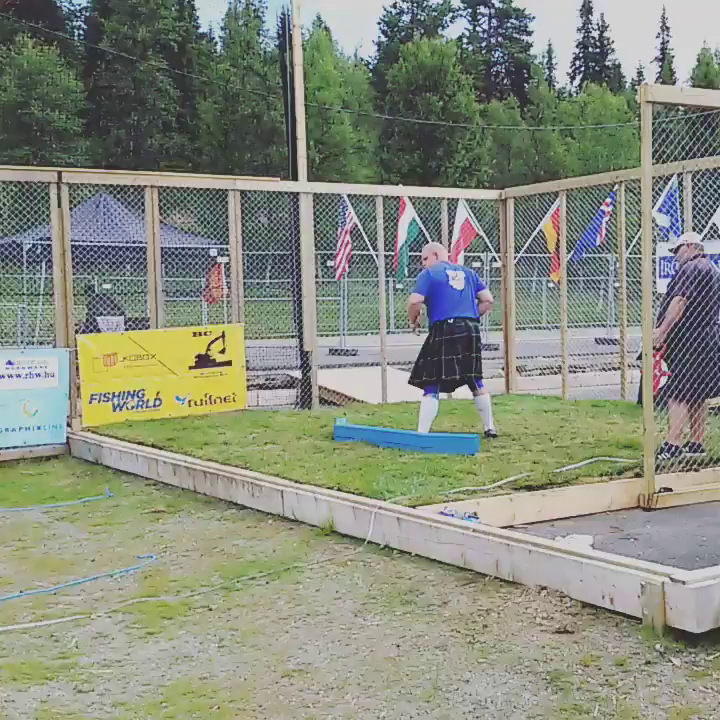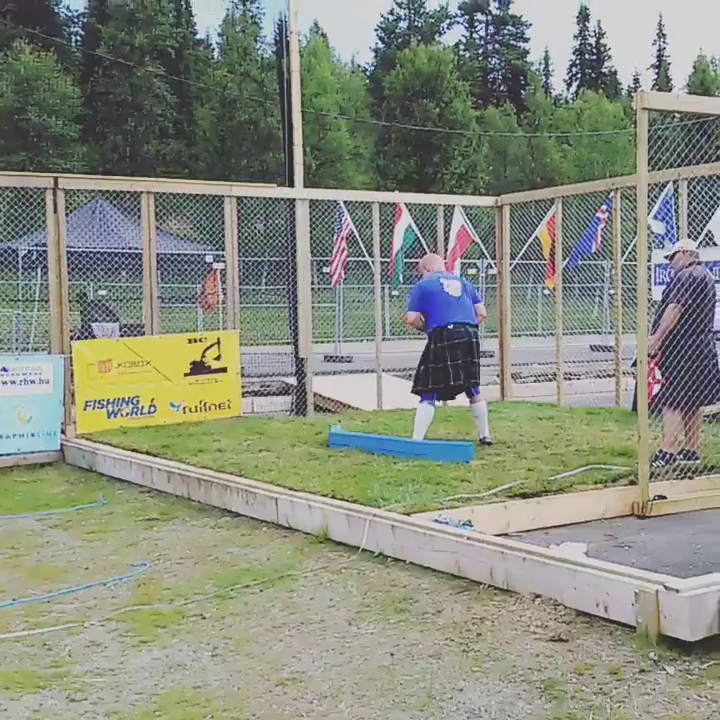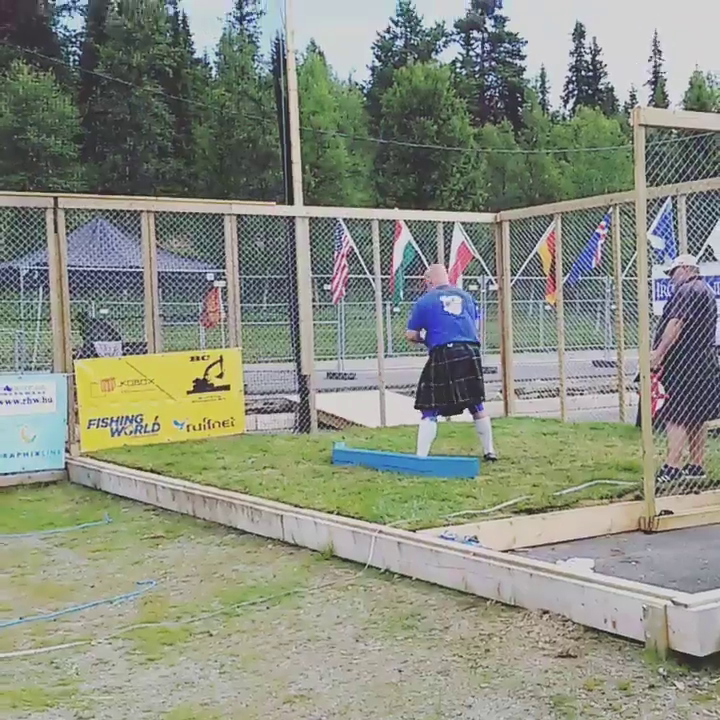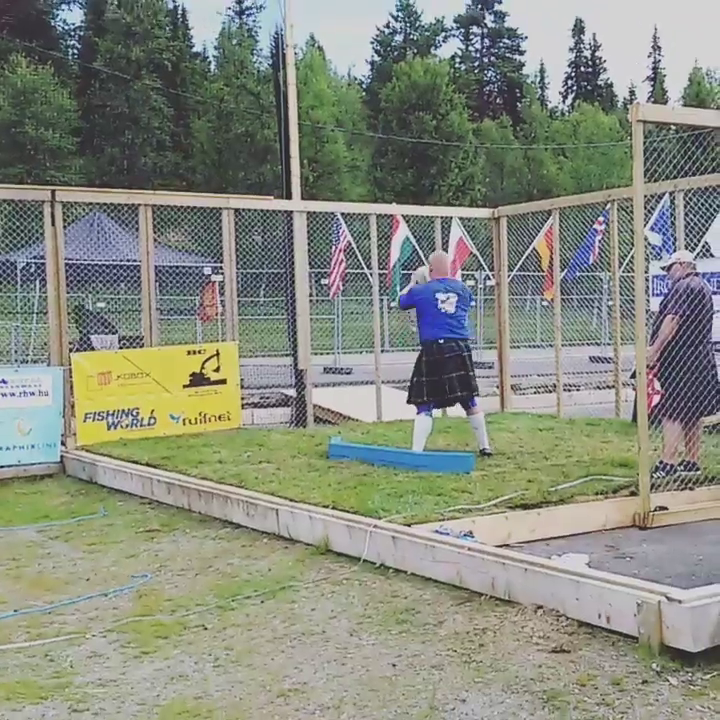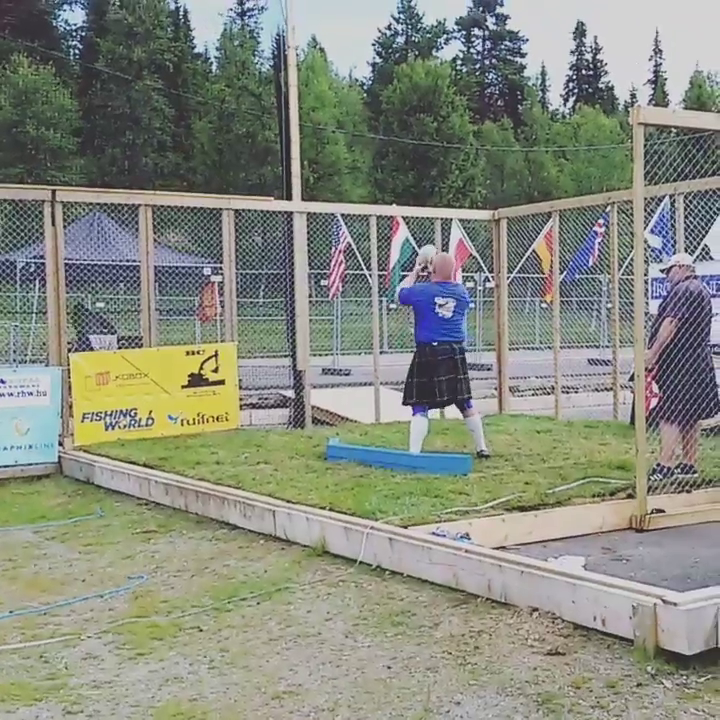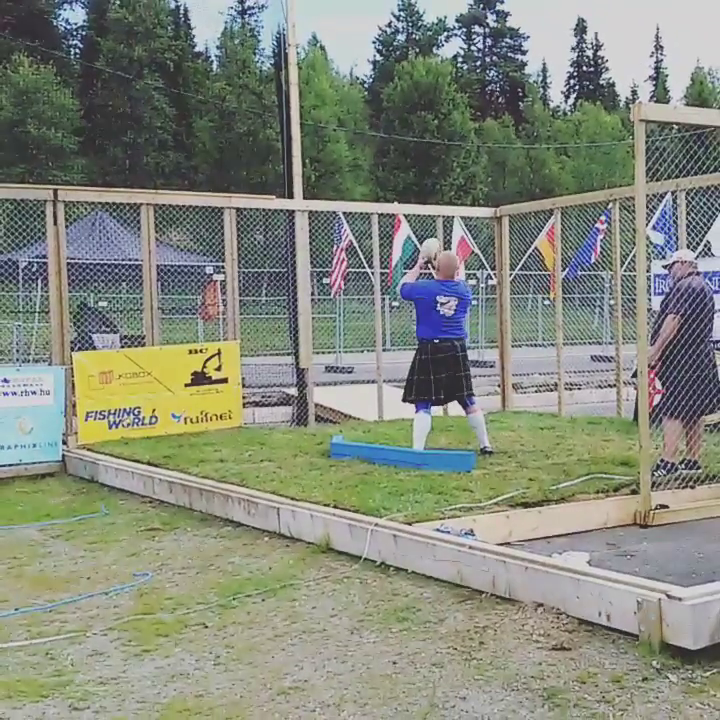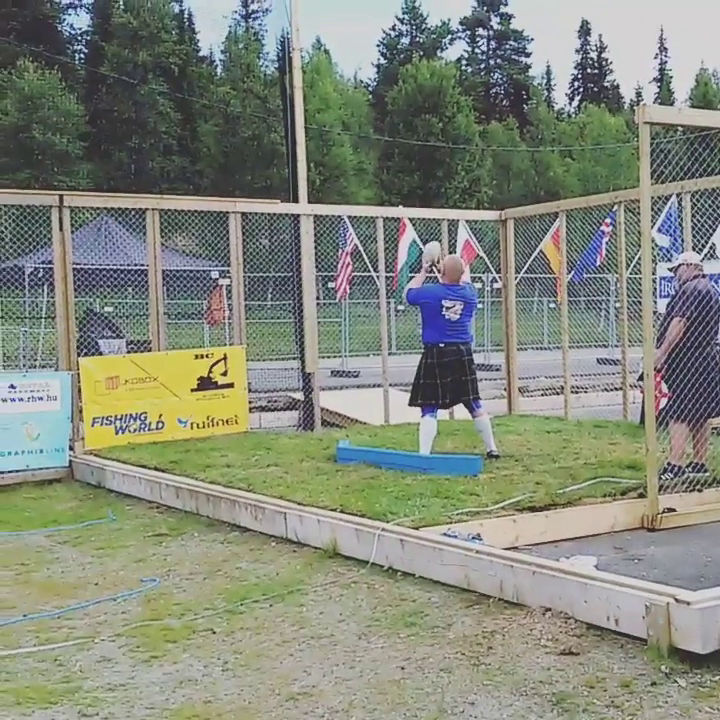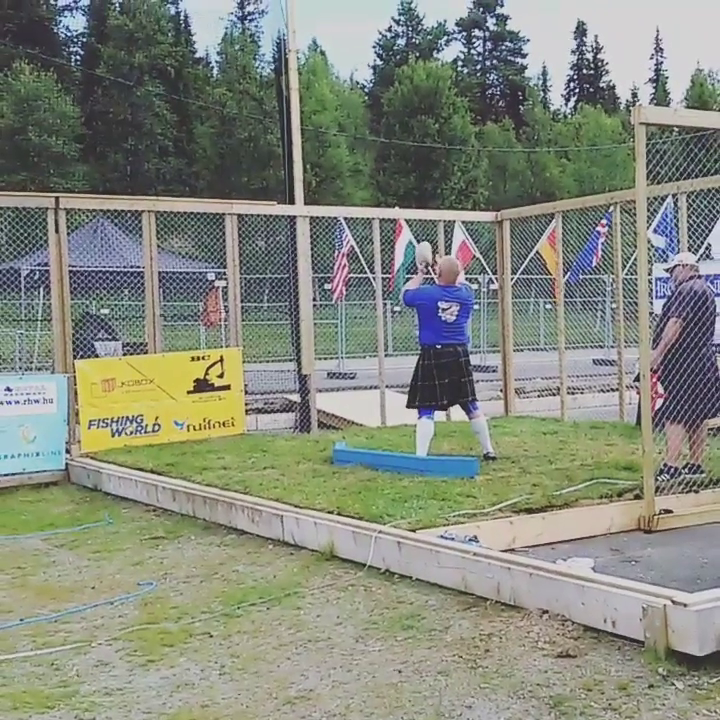
dt=0.2s
person 1, frame 1
left shoulder: (692, 268)
left elbow: (680, 301)
left wrist: (662, 330)
left hip: (688, 339)
left knee: (678, 393)
right knee: (698, 394)
left ankle: (673, 446)
right ankle: (696, 444)
person 1, frame 2
left shoulder: (687, 276)
left elbow: (675, 308)
left wrist: (656, 338)
left hip: (683, 347)
right hip: (701, 346)
left knee: (673, 401)
right knee: (693, 401)
left ankle: (668, 454)
right ankle: (691, 452)
person 1, frame 3
left shoulder: (687, 291)
left elbow: (676, 323)
left wrist: (658, 352)
left hip: (685, 362)
left knee: (676, 416)
right knee: (696, 416)
left ankle: (672, 469)
right ankle: (696, 467)
person 1, frame 4
left shoulder: (684, 287)
left elbow: (673, 319)
left wrist: (655, 349)
left hip: (681, 358)
right hip: (700, 357)
left knee: (672, 412)
right knee: (693, 413)
left ankle: (668, 464)
right ankle: (692, 462)
person 1, frame 5
left shoulder: (682, 290)
left elbow: (671, 322)
left wrist: (653, 352)
left hip: (679, 361)
right hip: (698, 360)
left knee: (669, 414)
right knee: (691, 415)
left ankle: (664, 468)
right ankle: (688, 465)
person 1, frame 6
left shoulder: (685, 286)
left elbow: (674, 319)
left wrist: (656, 348)
left hip: (681, 357)
right hip: (700, 356)
left knee: (672, 410)
right knee: (694, 411)
left ankle: (668, 464)
right ankle: (692, 461)
person 1, frame 7
left shoulder: (691, 289)
left elbow: (680, 321)
left wrist: (662, 351)
left hip: (687, 361)
left knee: (679, 414)
right knee: (700, 414)
left ankle: (675, 467)
right ankle: (699, 464)
person 1, frame 8
left shoulder: (687, 289)
left elbow: (676, 322)
left wrist: (658, 352)
left hip: (684, 361)
left knee: (675, 414)
right knee: (697, 415)
left ankle: (671, 468)
right ankle: (695, 466)
person 2, frame 1
left shoulder: (429, 274)
right shoulder: (468, 272)
left elbow: (414, 302)
right elbow: (488, 300)
left wrist: (414, 321)
left hip: (445, 332)
right hip: (471, 330)
left knee: (432, 387)
right knee: (476, 382)
left ankle: (422, 434)
right ankle: (490, 428)
person 2, frame 2
left shoulder: (423, 285)
right shoulder: (463, 283)
left elbow: (411, 319)
right elbow: (481, 314)
left wrist: (428, 328)
left hip: (443, 338)
right hip: (469, 336)
left knee: (428, 394)
right knee: (473, 389)
left ankle: (416, 441)
right ankle: (485, 436)
person 2, frame 3
left shoulder: (424, 301)
right shoulder: (466, 296)
left elbow: (411, 335)
right elbow: (476, 328)
left wrist: (425, 339)
left hip: (443, 356)
right hip: (470, 353)
left knee: (431, 411)
right knee: (476, 406)
left ankle: (421, 457)
right ankle: (489, 452)
person 2, frame 4
left shoulder: (420, 290)
right shoulder: (463, 289)
left elbow: (402, 303)
left hip: (433, 351)
right hip: (461, 350)
left knee: (425, 405)
right knee: (470, 402)
left ankle: (416, 452)
right ankle: (484, 446)
person 2, frame 5
left shoulder: (420, 291)
right shoulder: (461, 292)
left elbow: (400, 294)
left wrist: (415, 273)
right wrist: (446, 270)
left hip: (428, 354)
right hip: (455, 353)
left knee: (420, 407)
right knee: (465, 404)
left ankle: (414, 454)
right ankle: (482, 448)
person 2, frame 6
left shoulder: (423, 288)
right shoulder: (464, 290)
left elbow: (402, 287)
left wrist: (418, 267)
right wrist: (449, 263)
left hip: (430, 351)
right hip: (457, 350)
left knee: (423, 404)
right knee: (468, 400)
left ankle: (417, 451)
right ankle: (485, 445)
person 2, frame 7
left shoulder: (428, 292)
right shoulder: (469, 293)
left elbow: (408, 293)
left wrist: (424, 272)
right wrist: (456, 268)
left hip: (435, 355)
right hip: (462, 354)
left knee: (429, 408)
right knee: (474, 404)
left ankle: (424, 455)
right ankle: (492, 449)
person 2, frame 8
left shoulder: (424, 294)
right shoulder: (466, 294)
left elbow: (405, 295)
right elbow: (461, 283)
left wrist: (420, 274)
right wrist: (448, 268)
left hip: (432, 357)
right hip: (459, 355)
left knee: (426, 410)
right knee: (471, 406)
left ankle: (421, 457)
right ankle: (488, 450)
